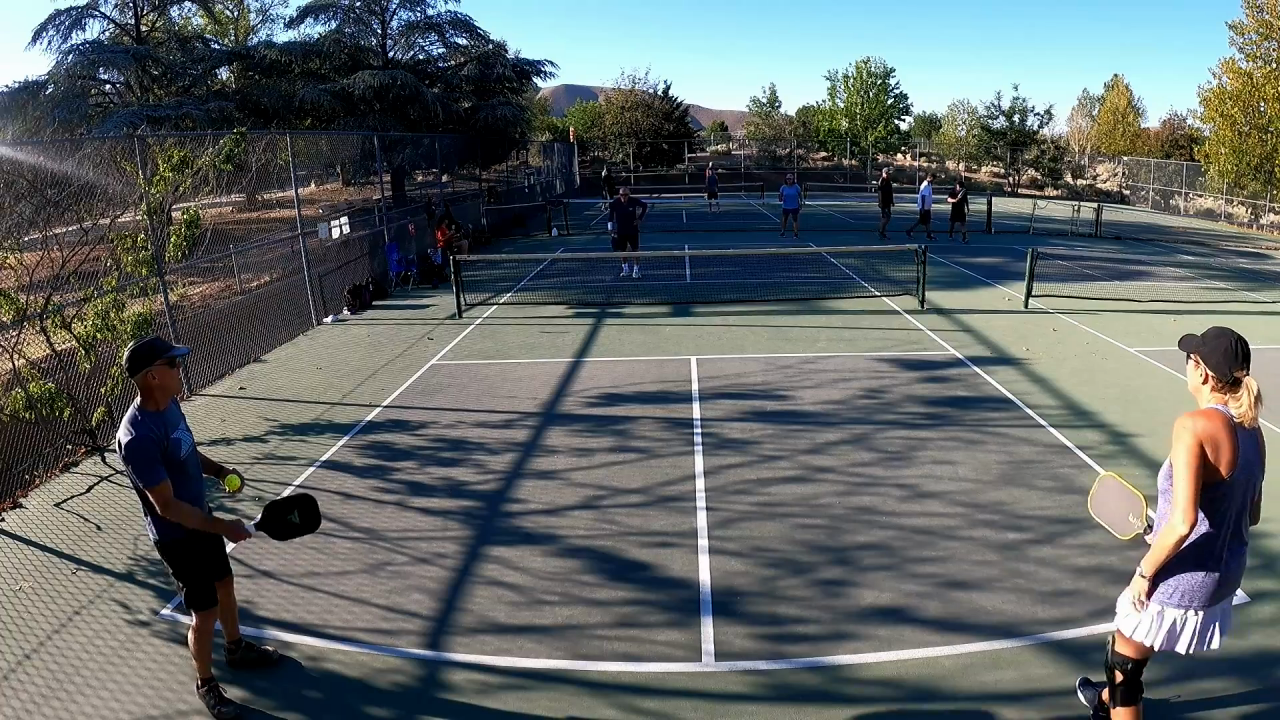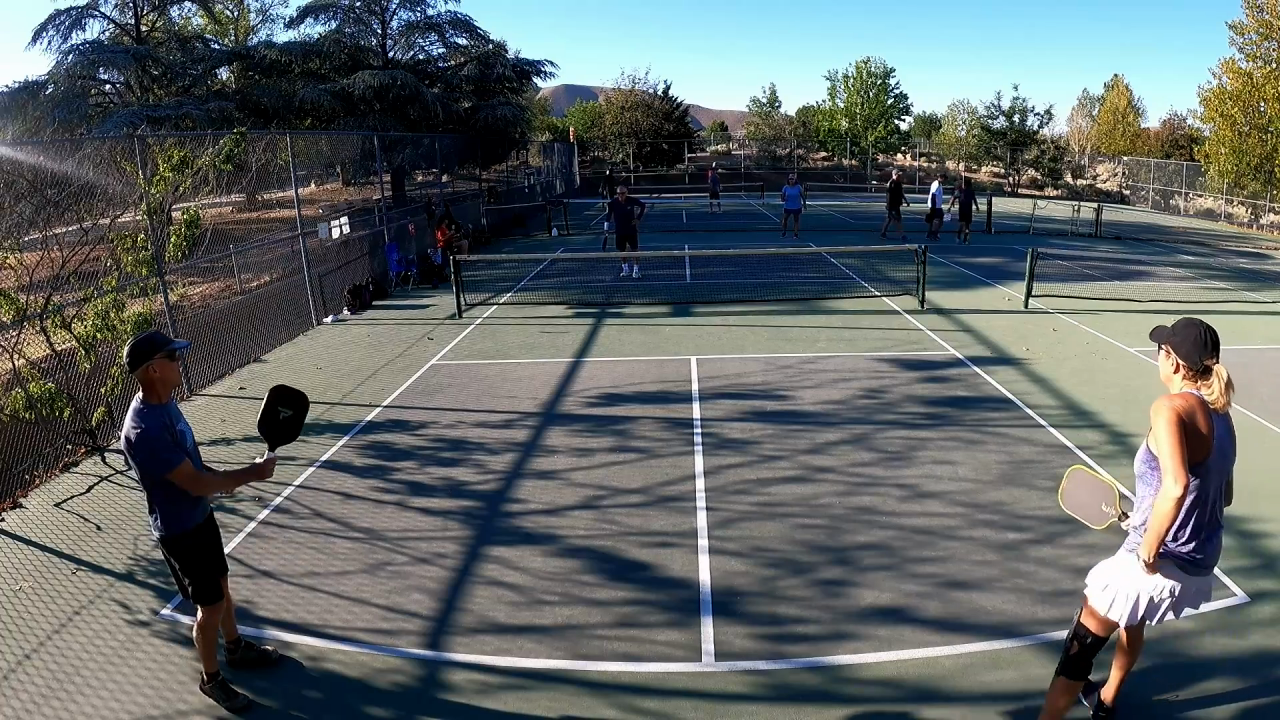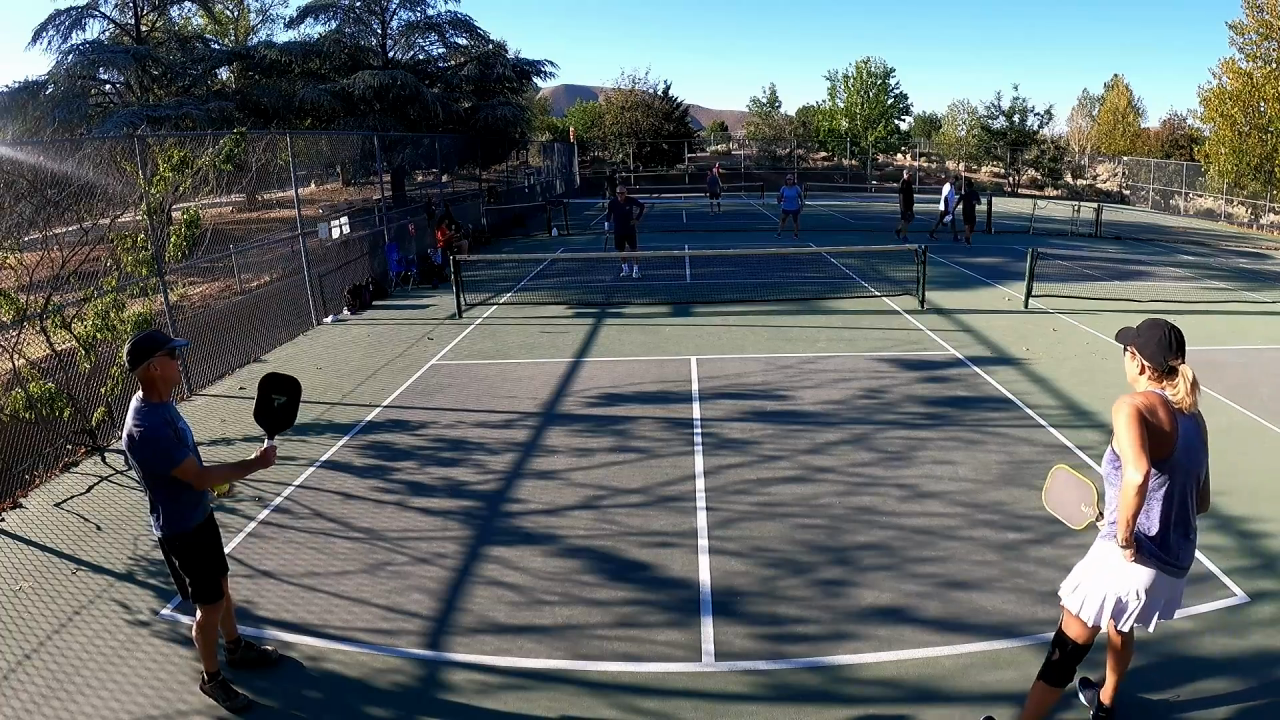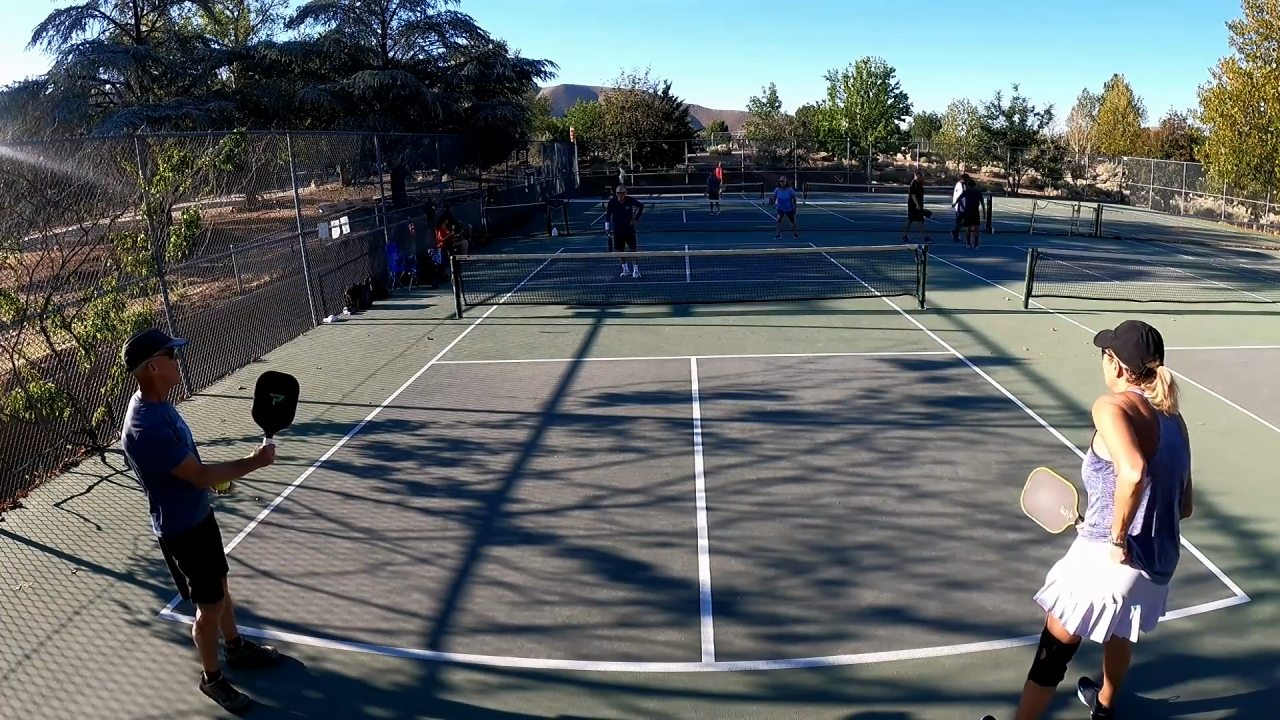
dt=0.3s
person 1, frame 1
left shoulder: (1195, 426)
right shoulder: (1251, 431)
left elbow: (1182, 524)
right elbow: (1250, 515)
left wrist: (1143, 573)
left hip: (1182, 580)
right hip: (1223, 575)
left knee: (1122, 665)
right knee: (1142, 648)
person 1, frame 2
left shoulder: (1171, 409)
right shoulder: (1220, 415)
left elbow: (1176, 486)
left wrist: (1149, 549)
left hip: (1161, 562)
right hip: (1197, 560)
left knee: (1081, 644)
right knee: (1130, 625)
person 1, frame 3
left shoulder: (1133, 405)
right shoulder: (1193, 417)
left elbow: (1137, 474)
right elbow: (1200, 501)
left wrist: (1123, 536)
left hip: (1127, 560)
right hip: (1173, 562)
left knee: (1065, 650)
right knee: (1119, 626)
person 1, frame 4
left shoulder: (1112, 406)
right shoulder: (1173, 419)
left elbow: (1133, 473)
right elbow: (1183, 505)
left wrist: (1117, 538)
left hip: (1105, 561)
right hip: (1157, 566)
left knee: (1053, 653)
right knee: (1117, 632)
person 2, frame 1
left shoulder: (169, 405)
right shoulder: (138, 437)
right elbow: (168, 507)
left wrist: (219, 470)
right wrist: (222, 528)
left hip: (201, 517)
right hip: (179, 535)
left knee: (224, 586)
right knee: (205, 613)
left ankle: (236, 648)
right ankle: (207, 686)
person 2, frame 2
left shoulder: (164, 402)
right shoulder: (144, 429)
right elbow: (194, 484)
left wrist: (218, 475)
right wrist: (251, 473)
left hip: (200, 516)
right hip: (180, 530)
left knee: (221, 585)
right knee: (211, 606)
left ankle: (236, 648)
right ankle: (211, 678)
person 2, frame 3
left shoulder: (160, 402)
right shoulder: (147, 427)
right elbow: (199, 478)
left wrist: (218, 476)
right wrist: (253, 464)
left hip: (199, 515)
right hip: (181, 530)
left knee: (221, 586)
right knee: (210, 605)
left ankle: (236, 648)
right ankle: (211, 678)
person 2, frame 4
left shoulder: (158, 403)
right shoulder: (146, 427)
right elbow: (199, 476)
left wrist: (215, 476)
right wrist: (253, 462)
left hip: (199, 515)
right hip: (181, 529)
left knee: (220, 586)
right knee: (210, 606)
left ankle: (236, 648)
right ankle: (211, 678)
